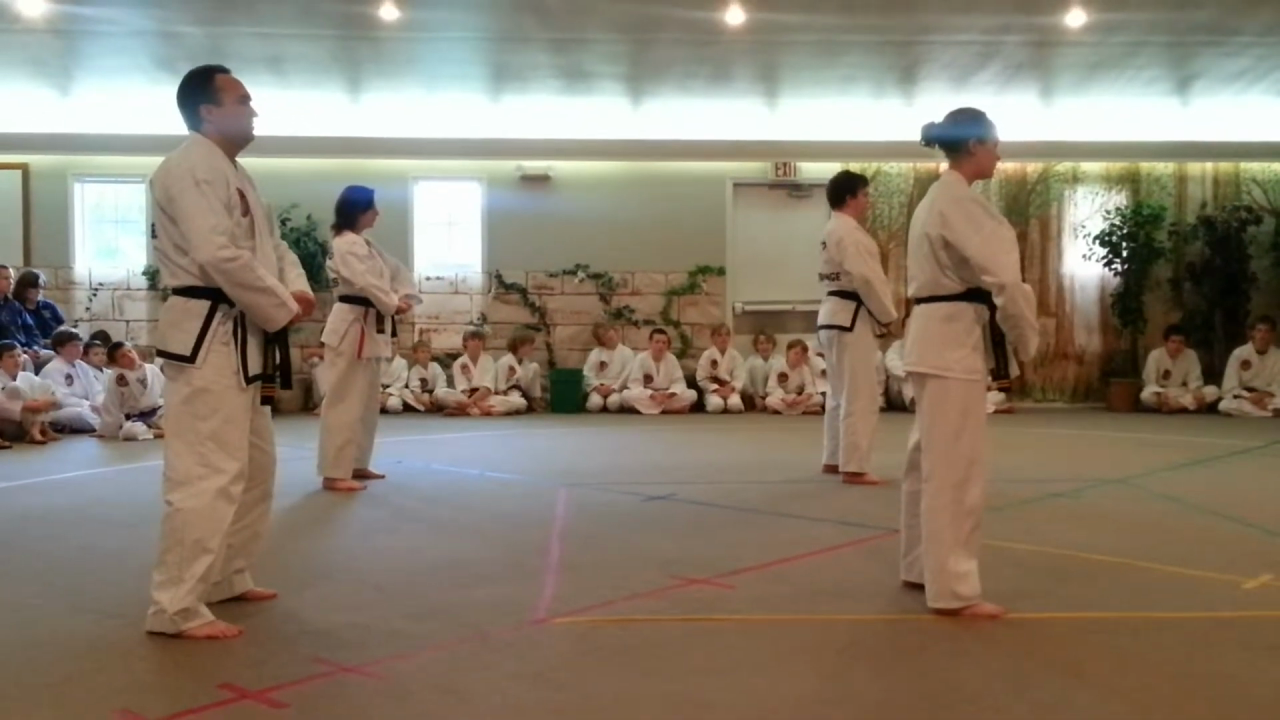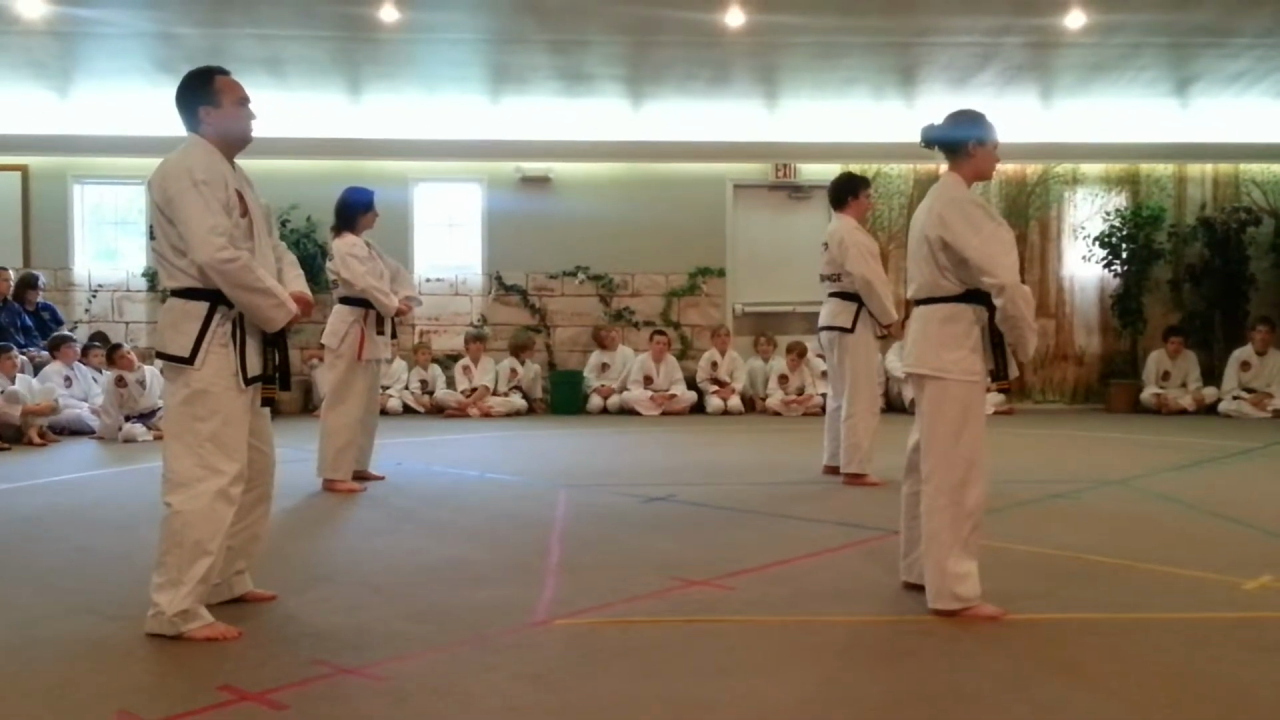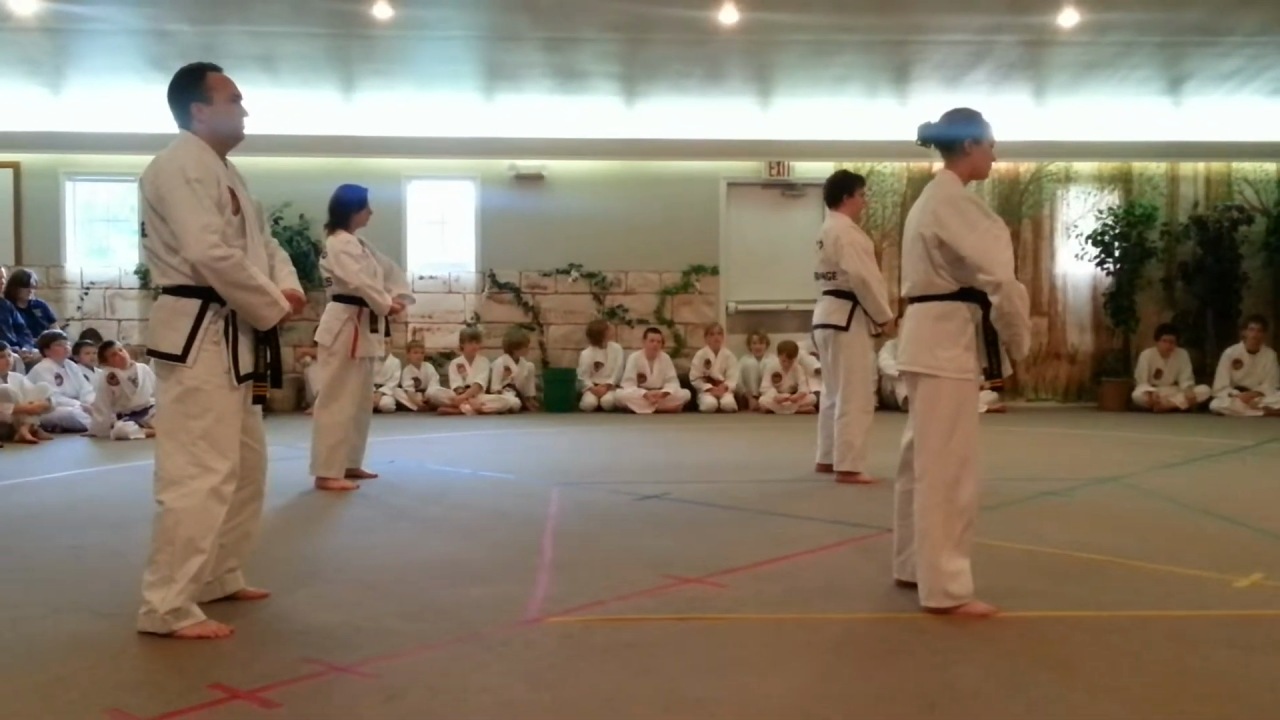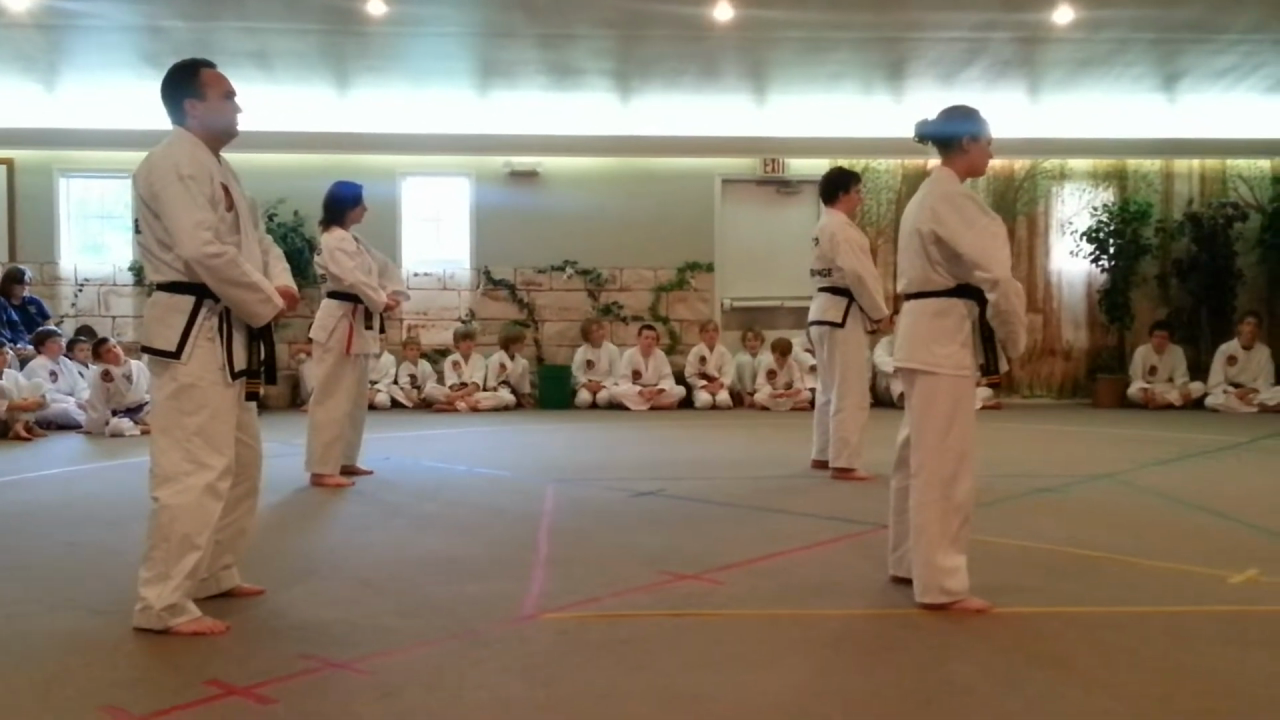
dt=0.4s
person 1, frame 1
left shoulder: (233, 173)
right shoulder: (189, 169)
left elbow: (270, 244)
right elbow: (219, 256)
left wrist: (296, 288)
right wrist: (281, 310)
left hip: (239, 338)
right hip: (207, 338)
left knee: (253, 466)
right knee: (207, 474)
left ankle: (226, 578)
right ankle: (176, 607)
person 1, frame 2
left shoulder: (232, 175)
right shoulder: (187, 170)
left elbow: (270, 245)
right elbow: (218, 257)
left wrist: (295, 289)
right wrist: (280, 311)
left hip: (238, 339)
right hip: (206, 339)
left knee: (252, 467)
right knee: (207, 476)
left ankle: (225, 580)
right ankle: (176, 609)
person 1, frame 3
left shoulder: (224, 172)
right shoulder: (179, 168)
left elbow: (261, 242)
right elbow: (210, 255)
left wrist: (287, 286)
right wrist: (273, 308)
left hip: (230, 336)
right hip: (198, 336)
left knee: (244, 465)
right knee: (199, 473)
left ankle: (217, 578)
right ankle: (167, 606)
person 1, frame 4
left shoulder: (218, 168)
right shoulder: (172, 164)
left elbow: (256, 239)
right elbow: (203, 252)
left wrist: (281, 284)
right wrist: (266, 305)
left hip: (225, 333)
right hip: (192, 333)
left knee: (239, 462)
right knee: (195, 470)
left ankle: (213, 575)
right ankle: (164, 603)
person 2, frame 1
left shoulder: (935, 199)
right shoulder: (960, 201)
right elbow: (1003, 276)
right wrist: (1026, 338)
left hip: (934, 334)
right hip: (954, 340)
left knee: (929, 460)
right knee: (954, 467)
left ankle: (921, 566)
right ankle: (952, 589)
person 2, frame 2
left shoulder: (935, 201)
right shoulder: (959, 203)
right elbow: (1003, 278)
right wrist: (1024, 339)
left hip: (934, 336)
right hip: (953, 342)
left knee: (929, 461)
right knee: (955, 468)
left ankle: (921, 567)
right ankle: (952, 591)
person 2, frame 3
left shoulder: (930, 198)
right shoulder: (955, 201)
right elbow: (999, 276)
right wrist: (1018, 337)
left hip: (928, 333)
right hip: (947, 339)
left knee: (923, 458)
right knee: (947, 465)
left ankle: (914, 564)
right ankle: (944, 588)
person 2, frame 4
left shoulder: (926, 196)
right shoulder: (953, 198)
right elbow: (996, 273)
right wrist: (1014, 335)
left hip: (923, 330)
right hip: (944, 336)
left knee: (918, 455)
right knee: (944, 462)
left ankle: (910, 561)
right ankle: (940, 584)
person 3, frame 1
left shoulder: (834, 230)
right shoulder: (849, 232)
right elbow: (866, 278)
left wrist: (880, 315)
right wrist: (888, 315)
left hip: (835, 314)
right hip: (851, 317)
left knee: (840, 393)
right knee: (859, 397)
left ankle: (834, 459)
right ankle: (853, 467)
person 3, frame 2
left shoulder: (835, 232)
right shoulder: (851, 233)
right elbow: (868, 279)
left wrist: (881, 317)
right wrist: (888, 317)
left hip: (836, 316)
right hip: (853, 319)
left knee: (841, 394)
right knee: (860, 398)
left ankle: (835, 460)
right ankle: (854, 468)
person 3, frame 3
left shoulder: (829, 230)
right shoulder: (846, 231)
right elbow: (863, 278)
left wrist: (876, 315)
right wrist: (884, 315)
left hip: (829, 314)
right hip: (847, 317)
left knee: (835, 392)
right knee: (854, 397)
left ankle: (828, 458)
right ankle: (847, 466)
person 3, frame 4
left shoulder: (824, 227)
right shoulder: (842, 228)
right elbow: (858, 274)
left wrist: (871, 311)
right wrist: (879, 312)
left hip: (825, 310)
right hip: (842, 313)
left knee: (830, 389)
right knee: (850, 393)
left ankle: (823, 454)
right ankle: (843, 462)
person 4, frame 1
left shoulder: (366, 245)
right shoulder: (346, 244)
left elbow: (397, 271)
right elbow: (365, 282)
left wrist: (406, 298)
right wrist: (393, 305)
left hip: (370, 328)
right hip: (351, 327)
left knee: (368, 401)
right knee: (344, 401)
left ankle: (356, 464)
right ankle: (334, 473)
person 4, frame 2
left shoulder: (365, 246)
right shoulder: (345, 246)
left elbow: (397, 273)
right elbow: (366, 283)
left wrist: (406, 300)
right wrist: (393, 308)
left hip: (369, 329)
right hip: (351, 329)
left knee: (368, 402)
right knee: (344, 402)
left ankle: (356, 466)
right ankle: (334, 474)
person 4, frame 3
left shoulder: (358, 244)
right shoulder: (339, 243)
left elbow: (390, 270)
right elbow: (359, 281)
left wrist: (400, 297)
right wrist: (386, 305)
left hip: (362, 327)
right hip: (344, 326)
left knee: (359, 400)
right knee: (337, 399)
left ankle: (349, 463)
right ankle: (326, 472)
person 4, frame 4
left shoulder: (353, 241)
right shoulder: (333, 240)
left elbow: (384, 267)
right elbow: (354, 278)
left wrist: (394, 295)
right wrist: (381, 302)
left hip: (357, 324)
right hip: (339, 323)
left knee: (356, 397)
right knee: (332, 396)
left ankle: (344, 460)
right ankle: (322, 469)
